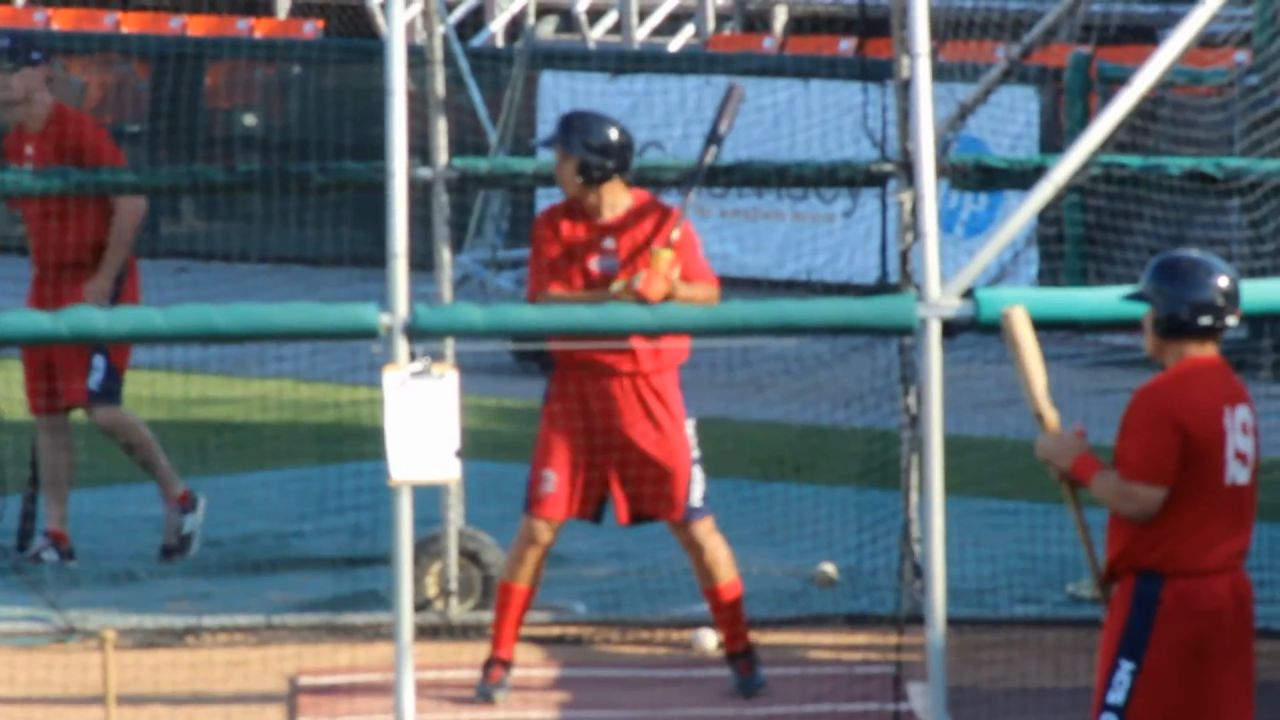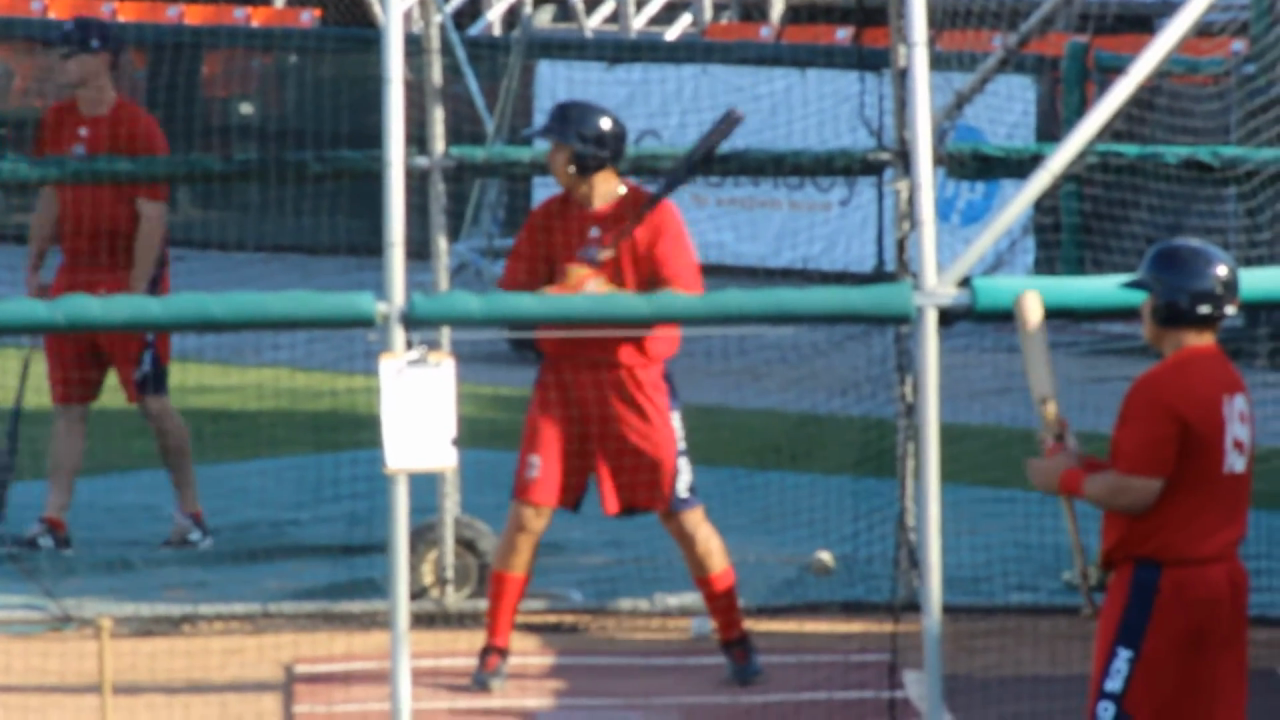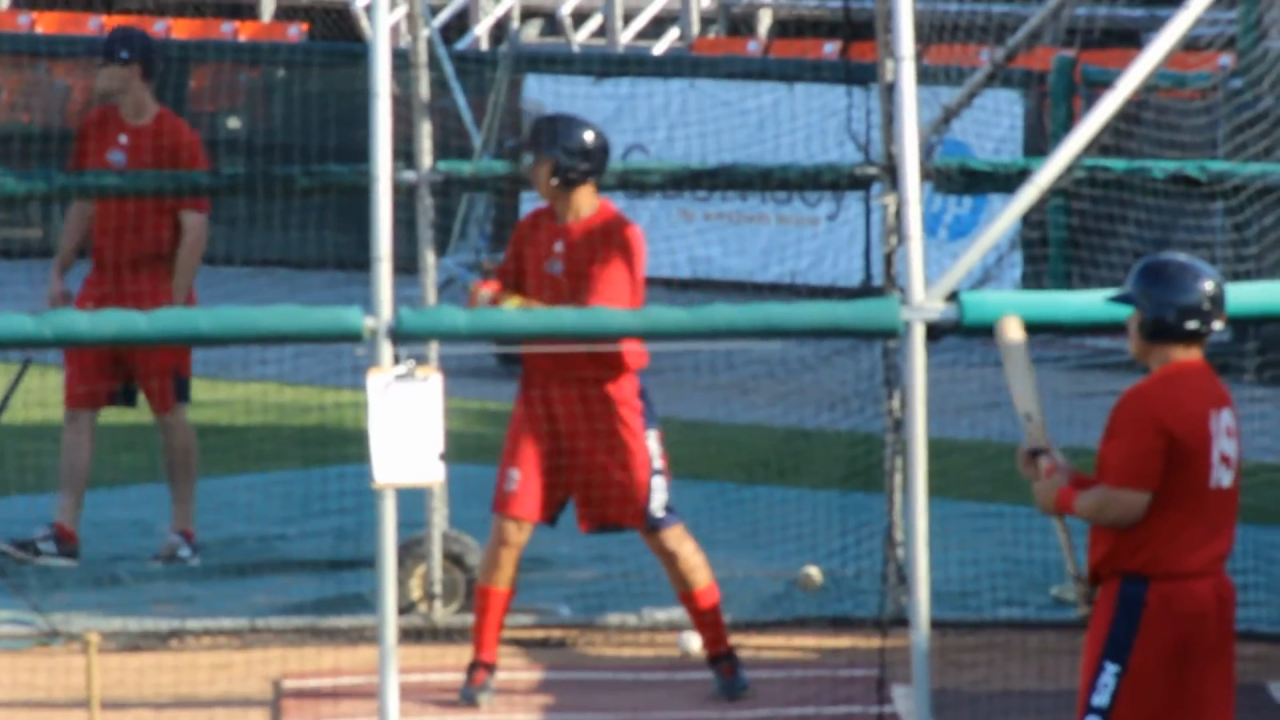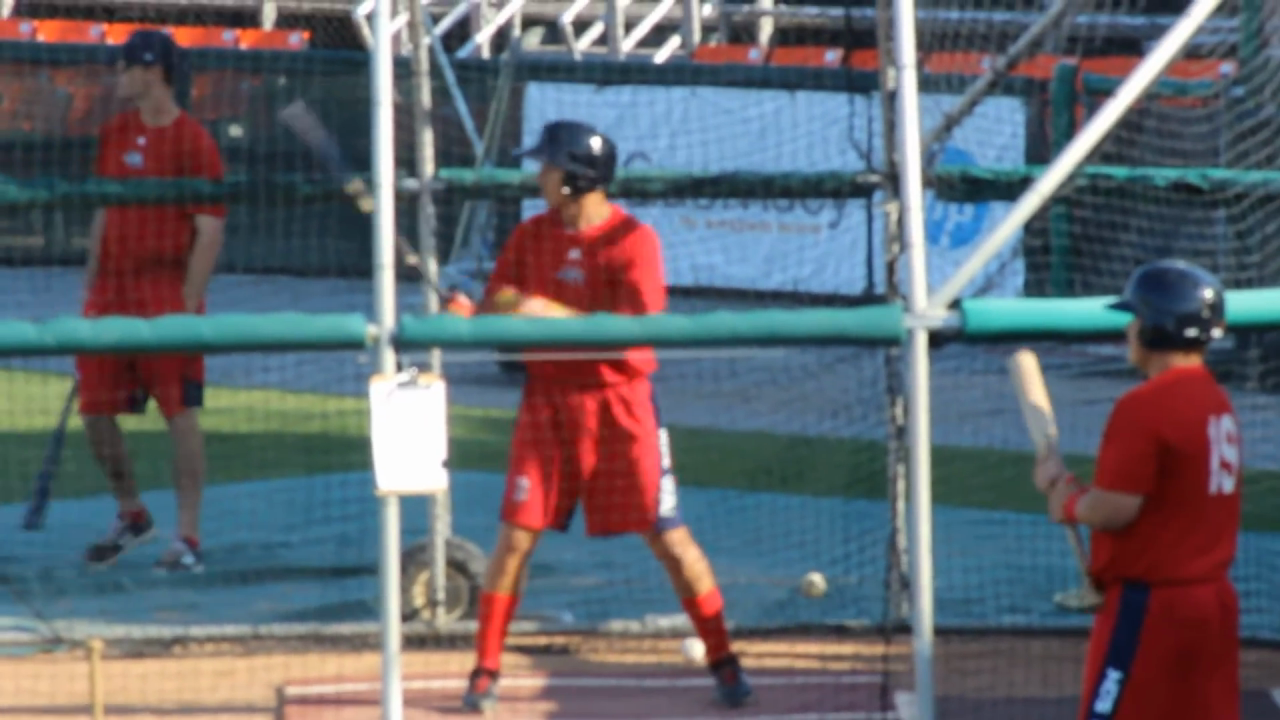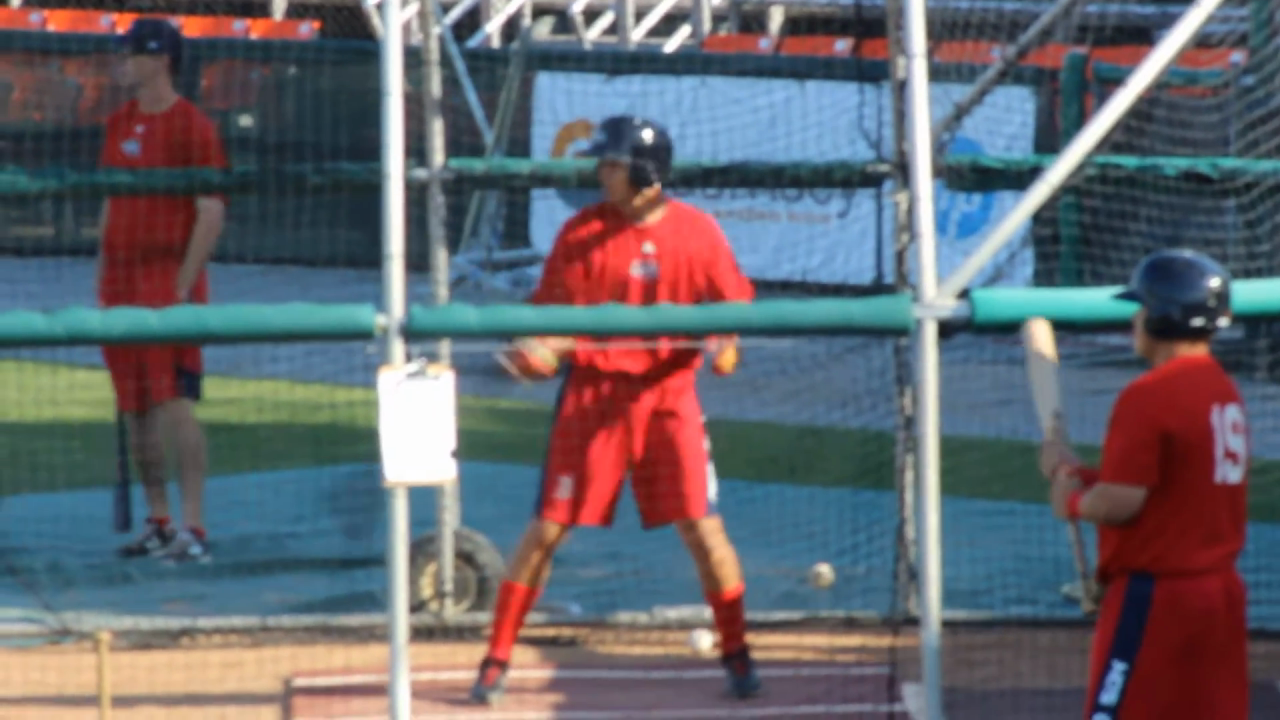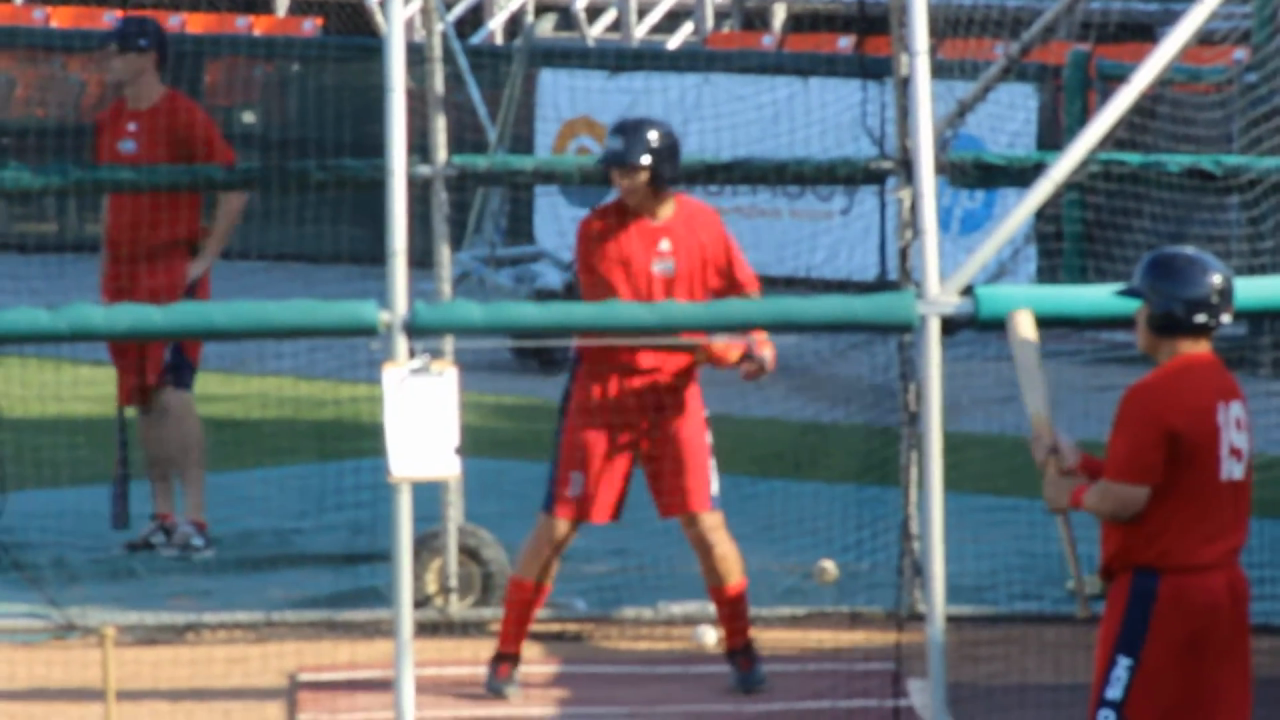
dt=0.3s
person 1, frame 1
left shoulder: (663, 221)
right shoulder: (552, 225)
left elbow: (709, 296)
right elbow: (547, 306)
left wrist: (671, 287)
right wrist: (618, 294)
left hip: (650, 388)
right hip: (576, 388)
left knee: (694, 525)
right knee: (538, 527)
left ankle: (740, 652)
right ankle: (499, 658)
person 1, frame 2
left shoulder: (655, 215)
right shoulder: (546, 217)
left elbow: (684, 297)
right elbow: (512, 294)
left wrist: (607, 293)
right wrist: (548, 294)
left hip: (634, 380)
right hip: (563, 377)
left knee: (683, 515)
right knee: (527, 515)
left ankle: (735, 639)
right ankle: (495, 646)
person 1, frame 3
left shoulder: (617, 234)
right shoulder: (533, 228)
right elbow: (508, 298)
left wrist: (512, 307)
right wrist: (490, 297)
left hip: (609, 395)
right hip: (542, 392)
left knee: (662, 530)
right knee: (508, 529)
left ankle: (721, 653)
right ankle: (482, 662)
person 1, frame 4
left shoulder: (634, 240)
right shoulder: (532, 236)
right elbow: (505, 306)
left wrist: (550, 311)
right wrist: (473, 313)
left hip: (620, 402)
right hip: (550, 399)
left knee: (668, 535)
right knee: (517, 535)
left ankle: (724, 660)
right ankle: (486, 668)
person 1, frame 5
left shoulder: (697, 229)
right shoulder: (582, 231)
left elbow: (734, 301)
right elbow: (556, 307)
left wrist: (723, 342)
right wrist: (536, 345)
left hip: (669, 394)
right hip: (595, 392)
left knee: (703, 527)
right knee: (547, 527)
left ankle: (736, 652)
right ankle: (496, 657)
person 1, frame 6
left shoulder: (703, 221)
right shoulder: (598, 230)
left elbow: (739, 288)
left wrist: (757, 338)
right wrist: (708, 343)
left hip: (675, 390)
right hip: (604, 389)
left knee: (705, 522)
right knee: (558, 524)
left ankle: (741, 648)
right ankle: (507, 653)
person 2, frame 1
left shoulder: (78, 129)
left elbow: (132, 202)
left wrist: (106, 277)
left hip: (98, 287)
right hip: (49, 287)
left knee: (101, 409)
right knee: (48, 415)
left ankle: (179, 498)
right ankle: (56, 536)
person 2, frame 2
left shoulder: (140, 128)
right shoulder: (55, 122)
left elbow: (154, 218)
left wrist: (135, 297)
right wrist: (34, 266)
left hip: (132, 279)
right hip: (75, 277)
left knee: (153, 402)
right knee: (68, 403)
left ankle: (193, 517)
right ankle: (54, 523)
person 2, frame 3
left shoulder: (179, 138)
right shoulder: (94, 128)
left elbow: (195, 228)
right elbow: (84, 204)
left wrist: (176, 305)
right wrist: (59, 272)
left hip: (158, 289)
right hip: (102, 286)
left knee: (171, 413)
right knee: (78, 409)
left ankle: (184, 534)
right ankle: (63, 533)
person 2, frame 4
left shoulder: (194, 142)
right shoulder: (114, 133)
left elbow: (209, 232)
right elbow: (106, 212)
left wrist: (187, 308)
right wrist: (90, 285)
left hip: (167, 293)
right hip: (112, 291)
left knee: (180, 416)
right knee: (96, 410)
left ankle: (186, 540)
right ankle: (131, 517)
person 2, frame 5
left shoulder: (192, 126)
right shoulder: (118, 123)
left elbow: (212, 215)
right elbow: (112, 204)
left wrist: (182, 289)
right wrist: (102, 279)
left hip: (168, 280)
right hip: (121, 282)
left knee: (174, 404)
right knee: (135, 410)
left ankle: (192, 531)
right ankle: (159, 524)
person 2, frame 6
left shoulder: (184, 117)
right shoulder: (109, 121)
left elbow: (235, 188)
right elbow: (111, 202)
left wrist: (206, 258)
right wrist: (106, 279)
left hip: (174, 274)
right hip: (125, 276)
left knee: (173, 394)
right knee: (144, 399)
left ankle: (194, 523)
right ankle: (163, 520)
person 3, frame 1
left shoulder: (1162, 396)
right shoulder: (1234, 392)
left elbow: (1138, 501)
left wrist: (1077, 460)
right wrist: (1086, 469)
left hip: (1163, 594)
right hip: (1226, 591)
person 3, frame 2
left shoulder: (1162, 385)
right shoulder: (1228, 380)
left elbow: (1135, 492)
left wrist: (1066, 479)
right wrist: (1083, 465)
left hip: (1160, 583)
right hip: (1220, 579)
person 3, frame 3
left shoulder: (1148, 400)
right shoulder: (1215, 395)
left elbow: (1122, 507)
left wrist: (1062, 497)
right wrist: (1070, 478)
left hip: (1146, 598)
right hip: (1207, 593)
person 3, frame 4
left shoulder: (1145, 405)
right shoulder: (1216, 402)
left elbow: (1113, 511)
left wrist: (1071, 505)
right wrist: (1071, 485)
left hip: (1149, 605)
right hip: (1211, 600)
person 3, frame 5
left shoulder: (1149, 395)
right shoulder: (1224, 391)
left elbow: (1118, 503)
left wrist: (1072, 499)
right wrist: (1079, 474)
left hip: (1155, 595)
right hip: (1219, 590)
person 3, frame 6
left shoulder: (1154, 394)
right shoulder: (1224, 387)
left elbow: (1124, 500)
left wrist: (1074, 493)
right wrist: (1080, 464)
left hip: (1159, 591)
right hip: (1221, 587)
